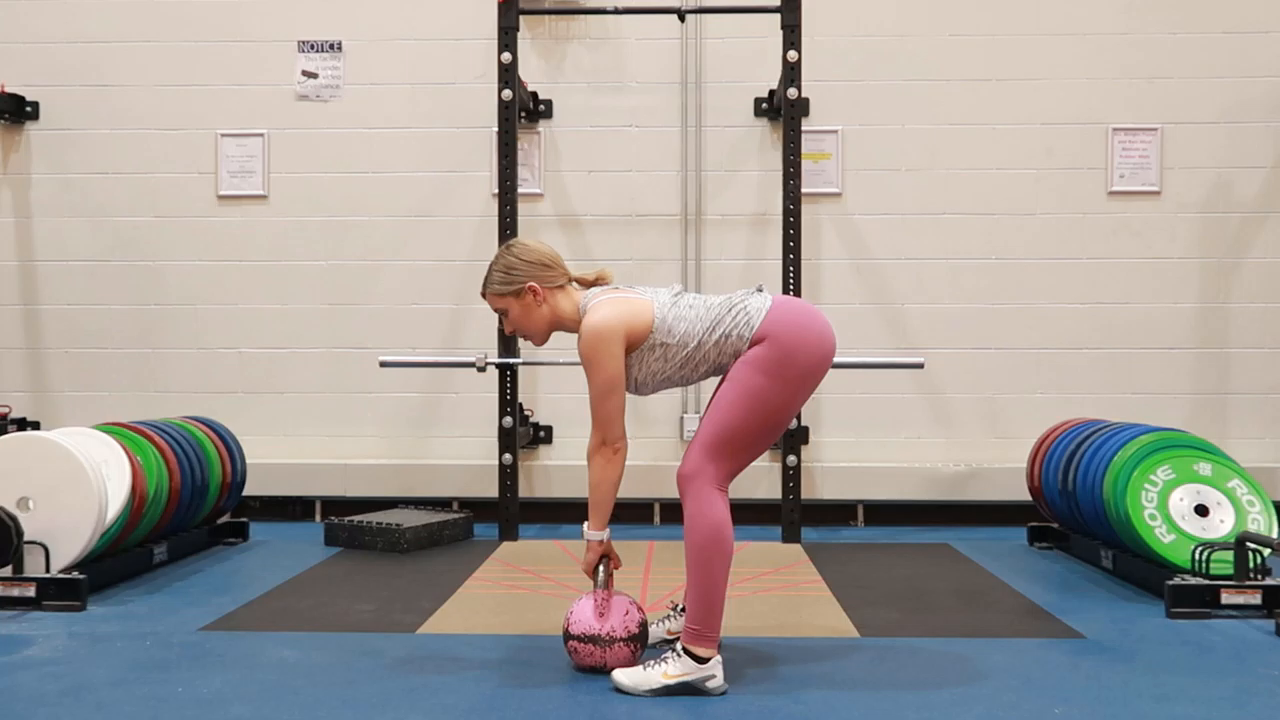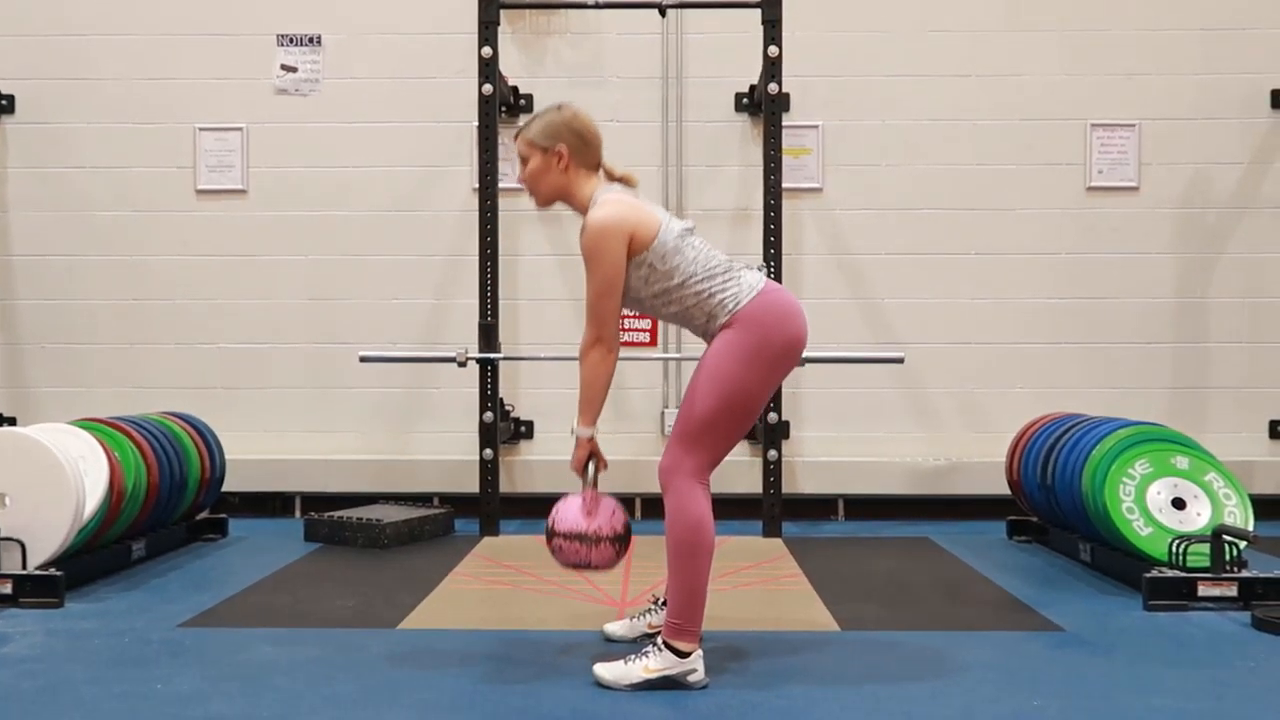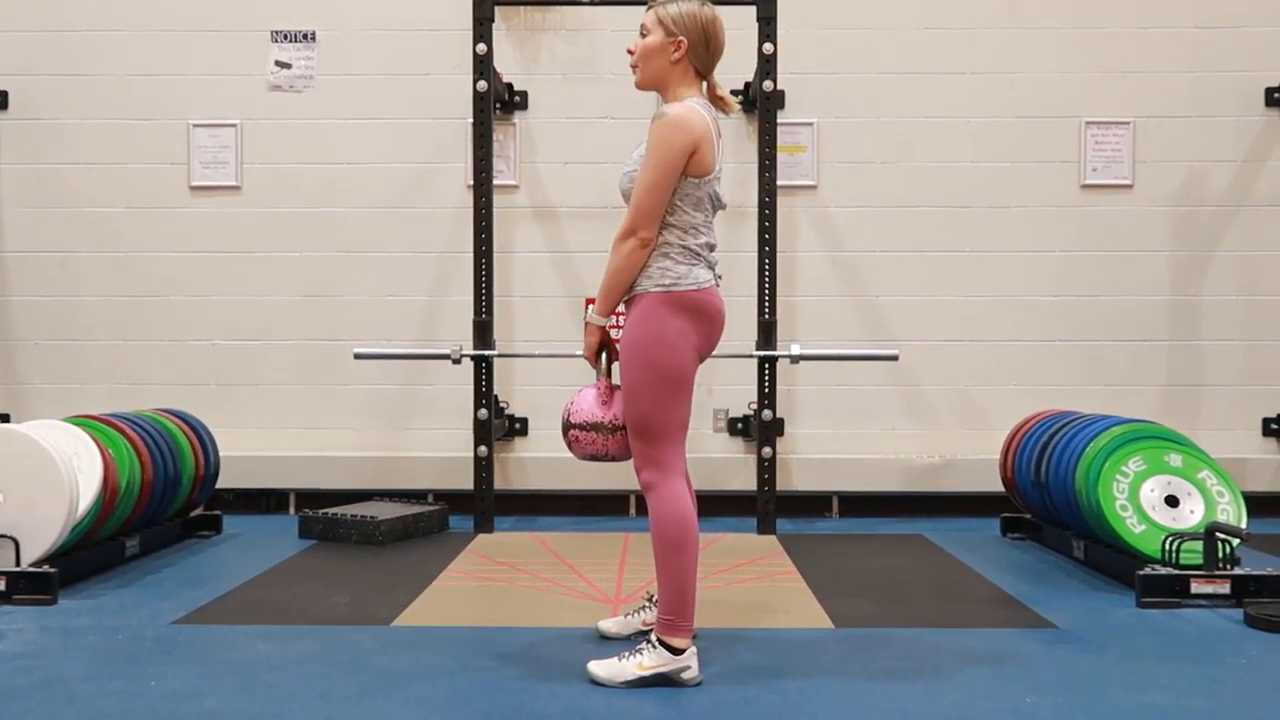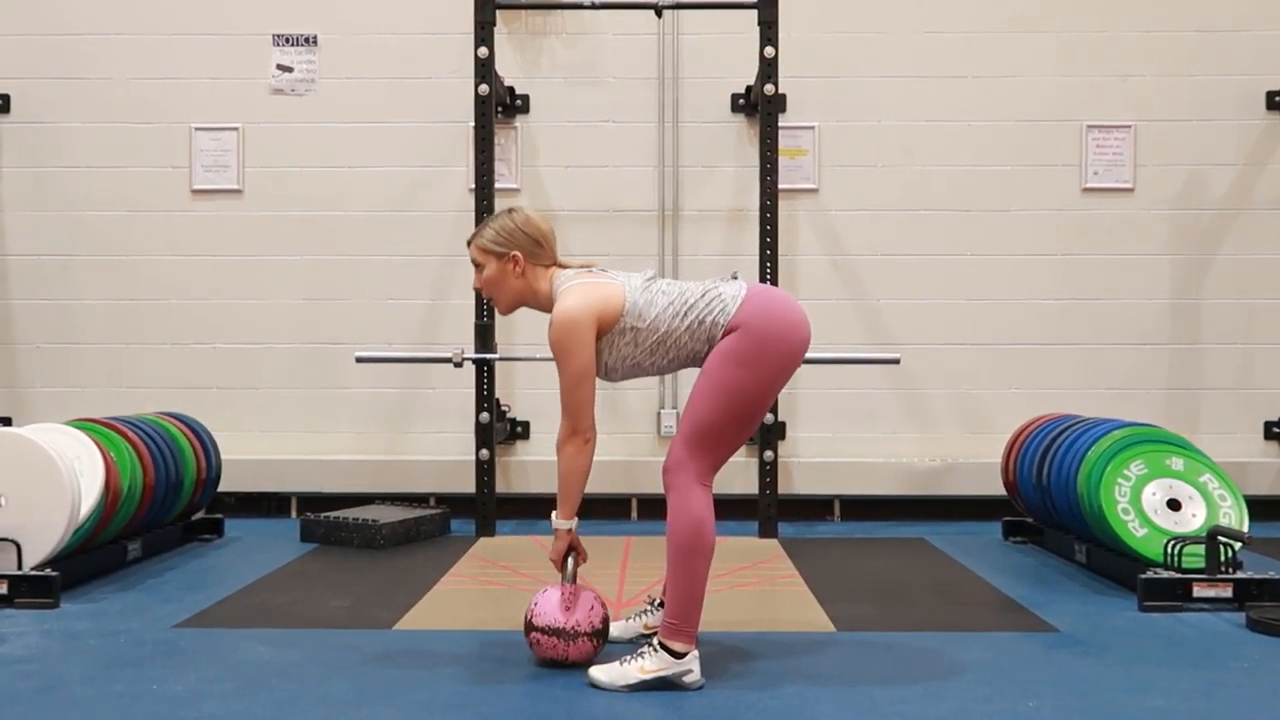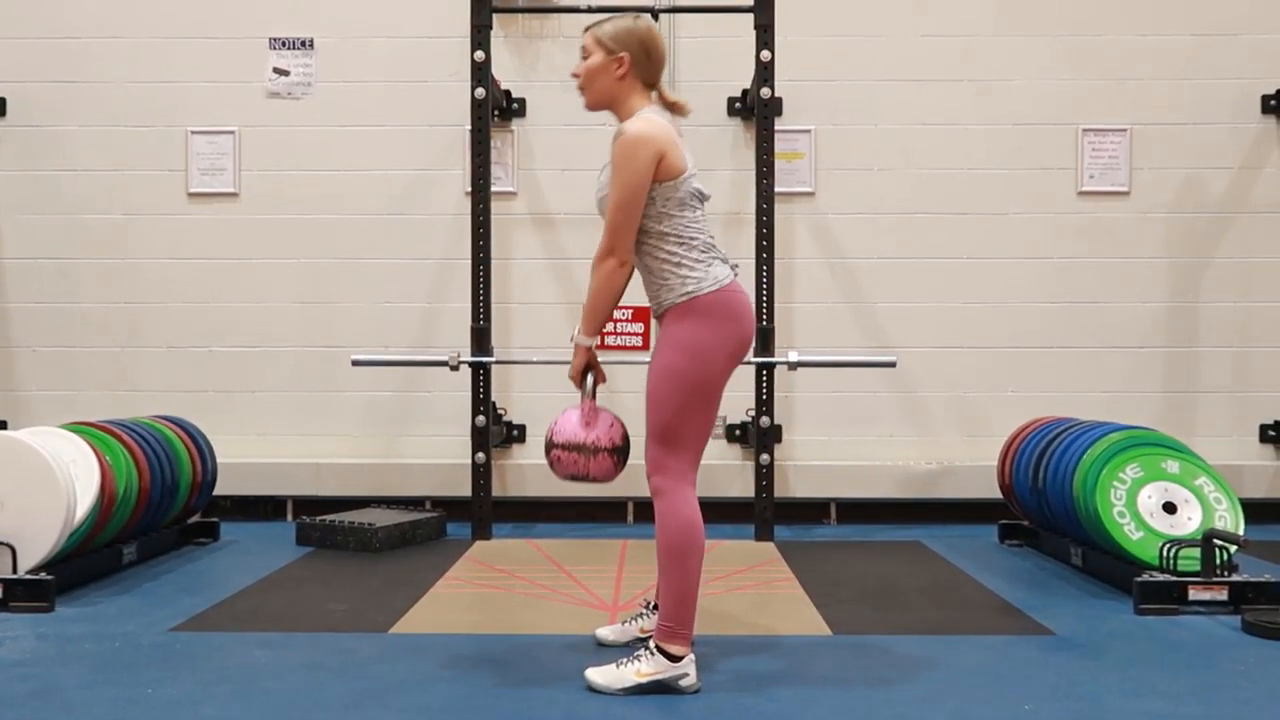
dt=1s
person 1, frame 1
left shoulder: (598, 324)
right shoulder: (600, 306)
left elbow: (609, 446)
right elbow: (605, 441)
left wrist: (596, 535)
right wrist: (599, 531)
left hip: (789, 340)
right hip: (787, 333)
left knee: (701, 478)
right knee: (702, 475)
left ankle: (699, 658)
right ankle: (695, 613)
person 1, frame 2
left shoulder: (604, 218)
right shoulder: (613, 204)
left elbow: (600, 340)
right elbow: (603, 334)
left wrist: (584, 432)
right wrist: (589, 429)
left hip: (756, 324)
right hip: (756, 318)
left knee: (683, 474)
right knee: (682, 471)
left ankle: (681, 651)
right ankle: (676, 608)
person 1, frame 3
left shoulder: (677, 119)
right shoulder: (693, 117)
left elbow: (638, 236)
left wrist: (597, 320)
right wrist: (613, 316)
left hip: (668, 307)
right hip: (683, 303)
left knee: (659, 471)
right knee: (662, 466)
left ankle: (674, 648)
right ankle: (669, 606)
person 1, frame 4
left shoulder: (571, 311)
right shoulder: (575, 289)
left elbow: (580, 437)
right elbow: (572, 430)
left wrist: (564, 524)
right wrist: (566, 519)
left hip: (760, 328)
right hip: (765, 321)
left knee: (686, 473)
right knee: (687, 470)
left ankle: (676, 652)
right ankle: (673, 607)
person 1, frame 5
left shoulder: (637, 133)
right shoulder: (650, 127)
left elbow: (614, 255)
right elbow: (629, 250)
left wrist: (585, 341)
right wrist: (595, 335)
left hip: (700, 315)
right hip: (705, 309)
left knee: (670, 480)
right knee: (671, 474)
left ankle: (672, 655)
right ankle: (667, 611)
